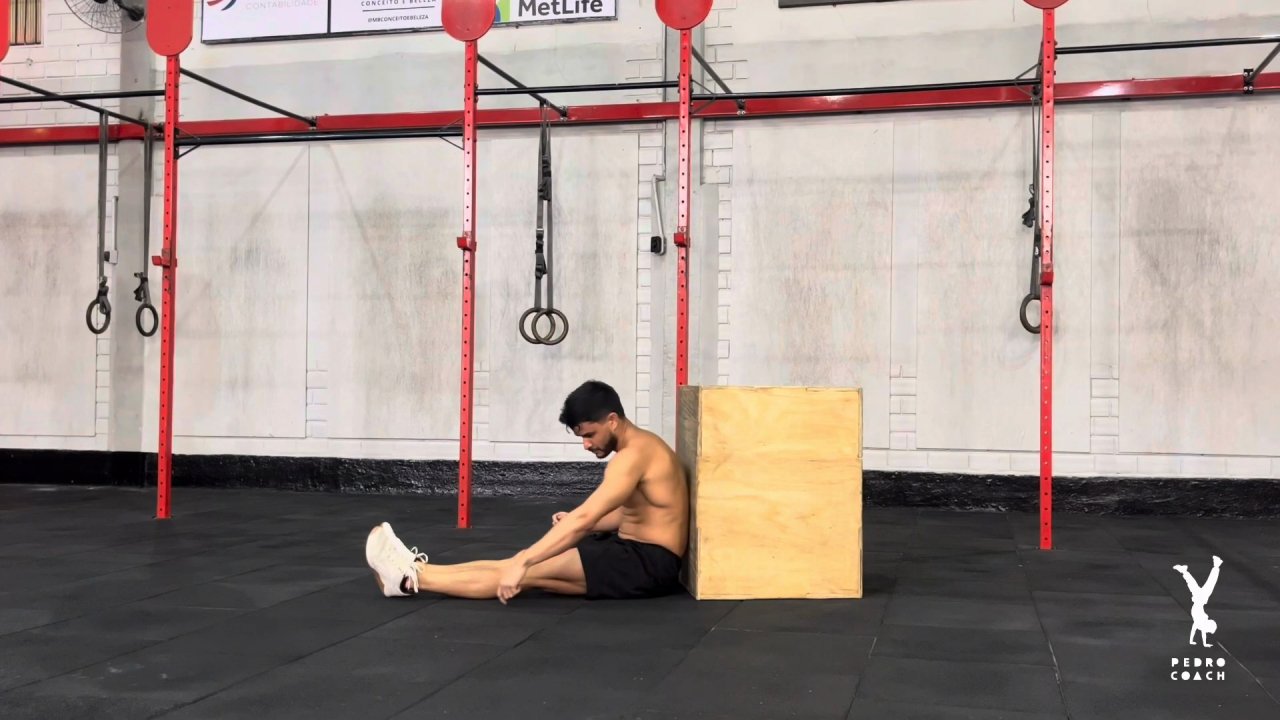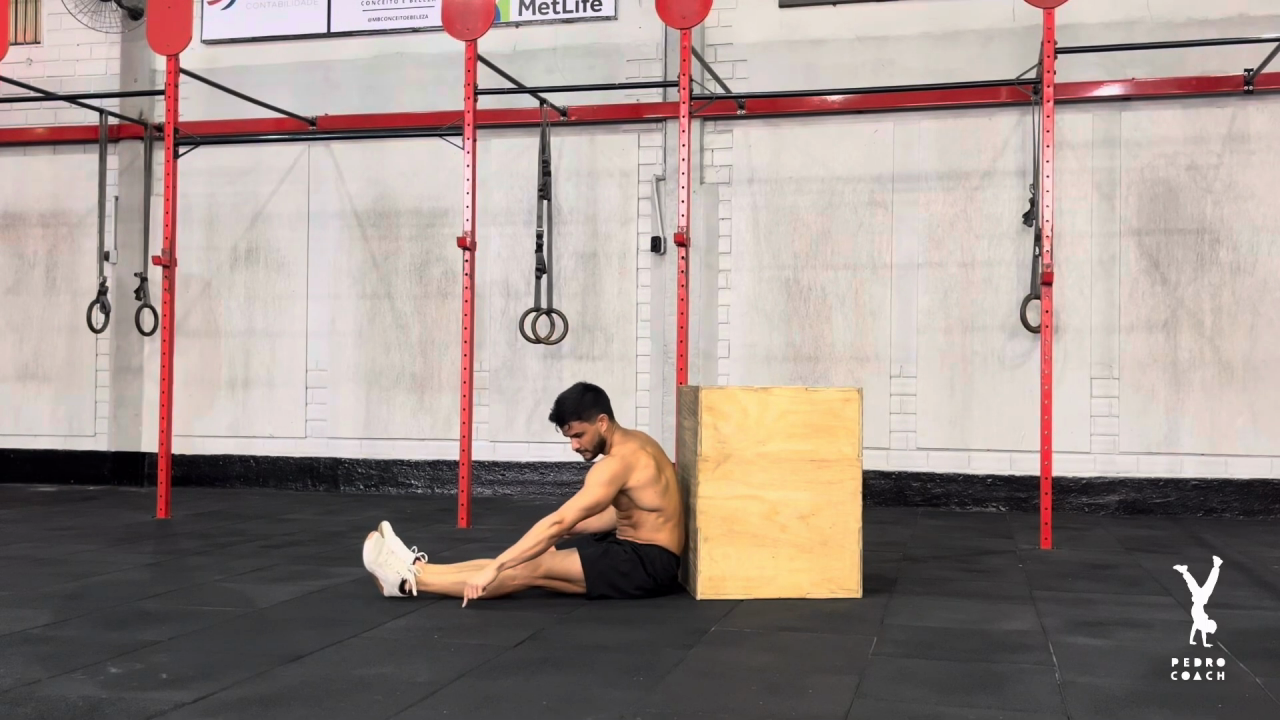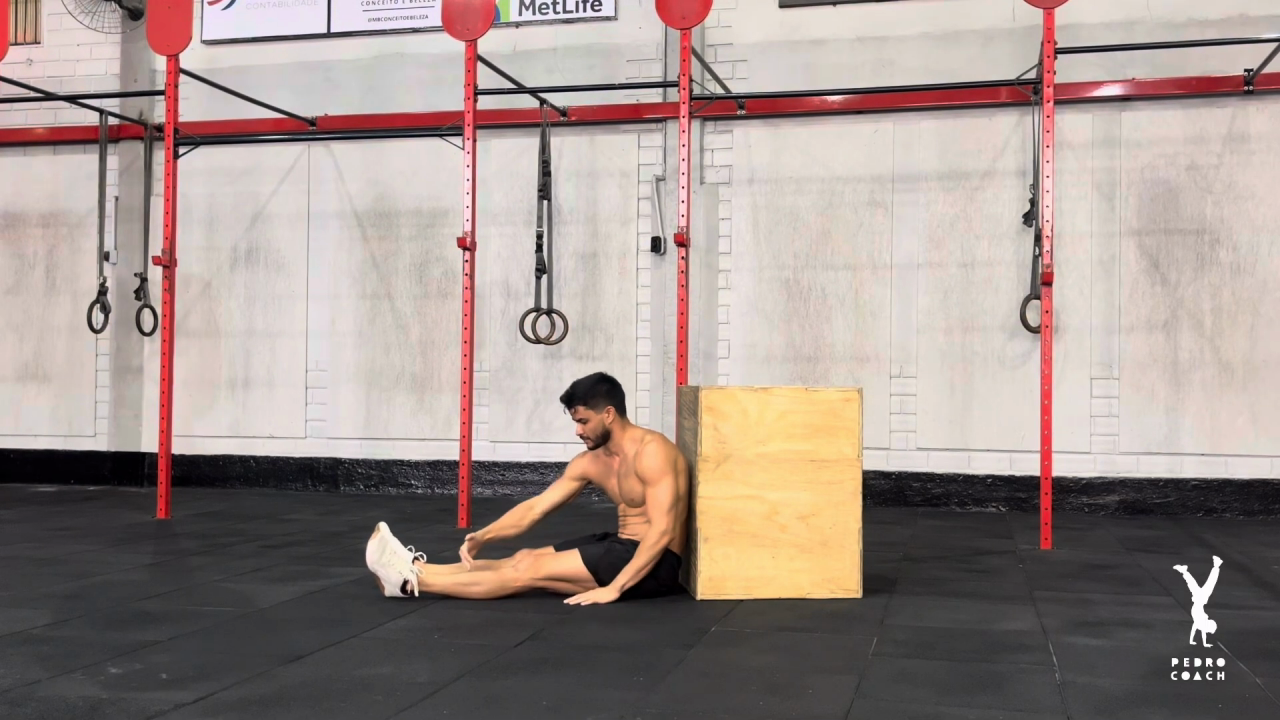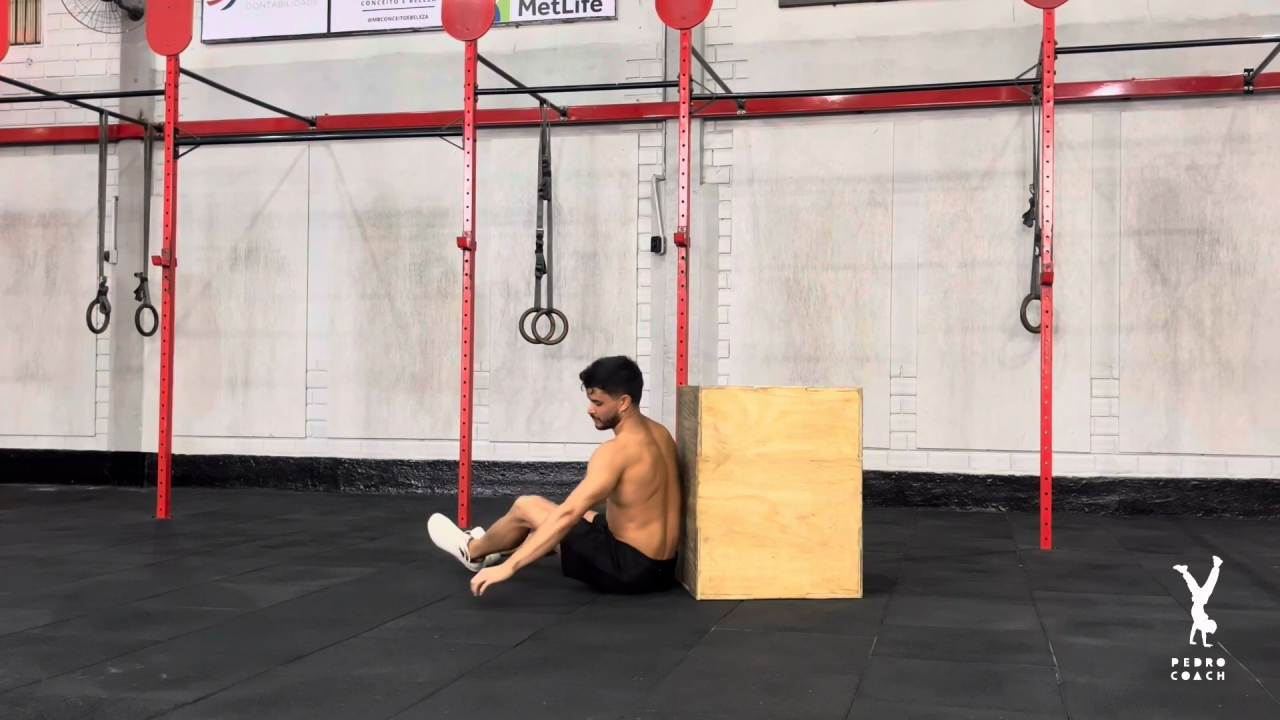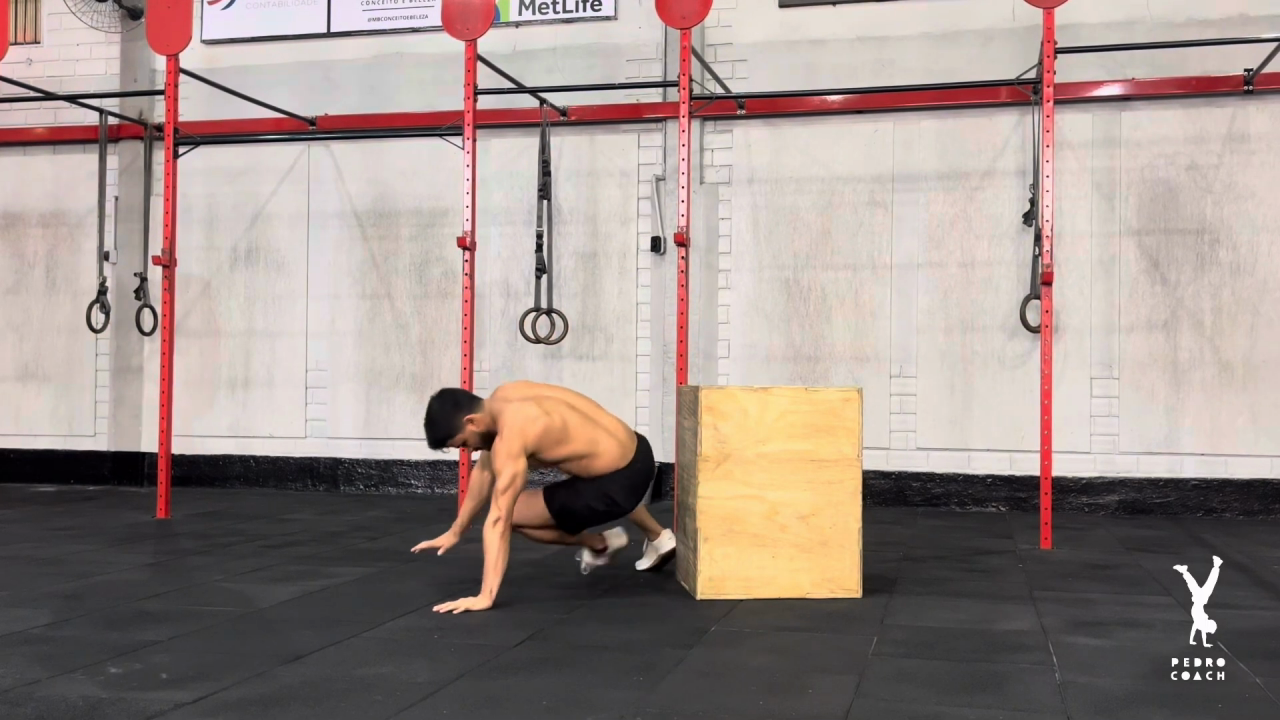
dt=1s
person 1, frame 1
left shoulder: (634, 453)
right shoulder: (637, 446)
left elbow: (584, 519)
left wrist: (523, 565)
right wrist: (574, 523)
left hip: (650, 563)
right hip: (634, 550)
left knee: (527, 570)
right knee: (527, 558)
left ankle: (410, 578)
right ankle: (416, 568)
person 1, frame 2
left shoulder: (619, 461)
right shoulder: (632, 443)
left elbow: (558, 522)
left wrist: (494, 568)
right wrist: (569, 530)
left hip: (649, 564)
right hip: (633, 549)
left knee: (530, 569)
right knee: (529, 557)
left ankle: (408, 580)
right ankle: (417, 567)
person 1, frame 3
left shoulder: (652, 451)
right shoulder: (589, 462)
left elbow: (662, 531)
right elbow: (535, 507)
left wrist: (614, 588)
right wrist: (483, 537)
left hip: (652, 564)
right hip: (623, 547)
left knee: (530, 571)
right knee: (522, 559)
left ankle: (412, 582)
right ankle: (417, 568)
person 1, frame 4
left shoulder: (617, 451)
right shoulder: (660, 434)
left elbow: (567, 514)
left wrist: (509, 567)
left hip: (627, 569)
right hip: (660, 569)
left knee: (527, 508)
right knee: (581, 523)
left ankle: (472, 550)
right ankle: (499, 547)
person 1, frame 5
left shoulder: (511, 437)
right shoulder: (502, 397)
left elbow: (498, 520)
right elbow: (485, 470)
left wrist: (486, 596)
right wrist: (455, 531)
left hip: (619, 480)
right hip: (637, 453)
left knee: (508, 513)
left ankle: (600, 544)
right ankle: (659, 537)
